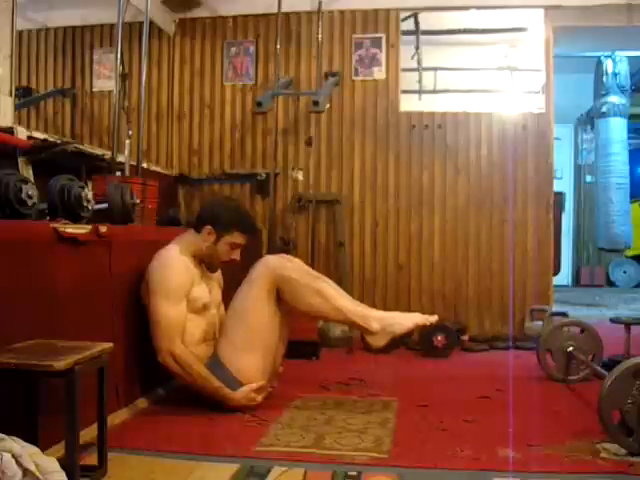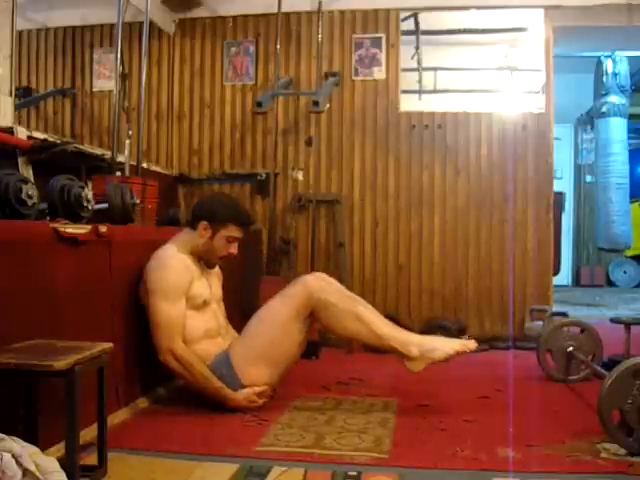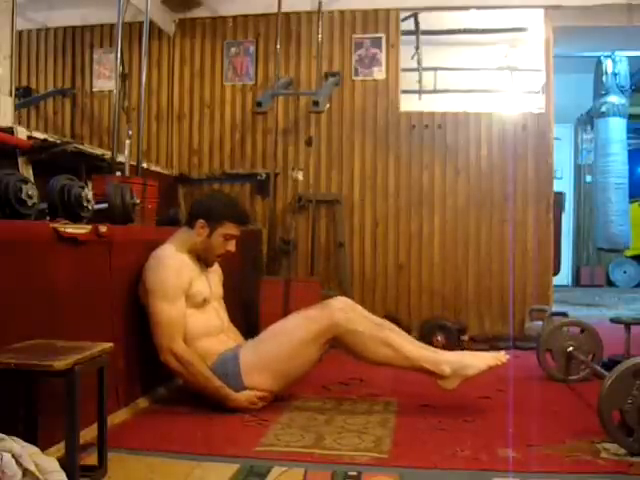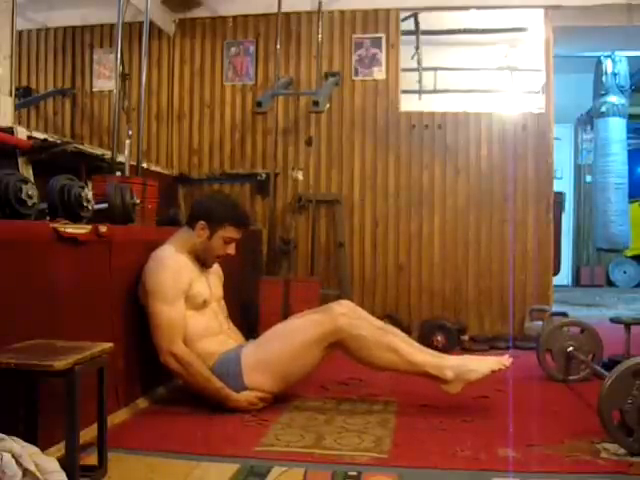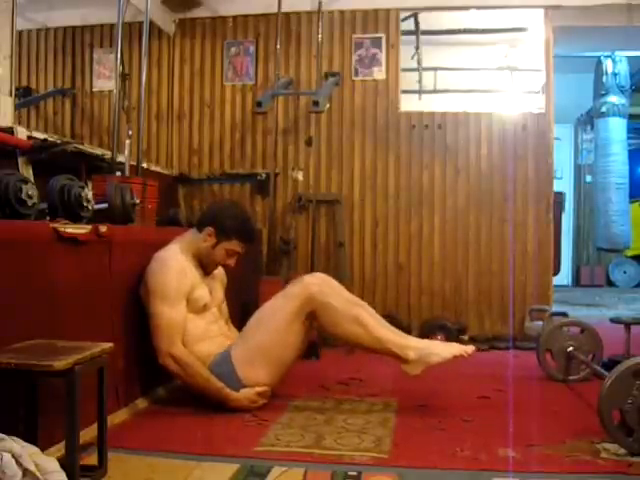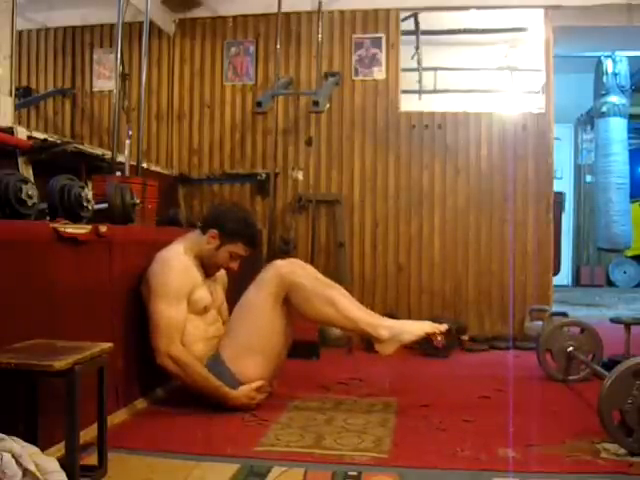
dt=0.5s
person 1, frame 1
left shoulder: (206, 265)
right shoulder: (171, 266)
right elbow: (168, 351)
left wrist: (267, 365)
right wrist: (227, 396)
left hip: (231, 369)
right hip: (224, 379)
left knee: (282, 272)
right knee: (273, 267)
left ankle: (372, 322)
right ankle: (374, 323)
person 1, frame 2
left shoulder: (207, 265)
right shoulder: (168, 266)
right elbow: (170, 350)
left wrist: (257, 355)
right wrist: (228, 396)
left hip: (233, 364)
right hip: (224, 376)
left knee: (315, 290)
right knee: (312, 287)
left ankle: (409, 345)
right ankle: (413, 347)
person 1, frame 3
left shoulder: (207, 265)
right shoulder: (167, 265)
right elbow: (171, 351)
left wrist: (258, 358)
right wrist: (228, 397)
left hip: (236, 362)
right hip: (226, 375)
left knee: (338, 309)
right knee: (335, 316)
left ankle: (440, 362)
right ankle: (443, 365)
person 1, frame 4
left shoulder: (208, 266)
right shoulder: (166, 266)
right elbow: (171, 352)
left wrist: (256, 357)
right wrist: (228, 397)
left hip: (237, 362)
right hip: (225, 375)
left knee: (341, 310)
right knee: (337, 320)
left ankle: (443, 365)
right ankle: (446, 369)
person 1, frame 5
left shoulder: (211, 268)
right shoulder: (169, 267)
right elbow: (169, 354)
left wrist: (257, 356)
right wrist: (229, 396)
left hip: (233, 364)
right hip: (224, 376)
left knee: (318, 285)
right knee: (311, 288)
left ankle: (407, 349)
right ankle: (410, 351)
person 1, frame 6
left shoulder: (212, 268)
right shoulder: (173, 267)
right elbow: (167, 353)
left wrist: (263, 363)
right wrist: (227, 396)
left hip: (229, 367)
right hip: (220, 377)
left knee: (292, 271)
right knee: (281, 273)
left ankle: (380, 329)
right ankle: (383, 331)
